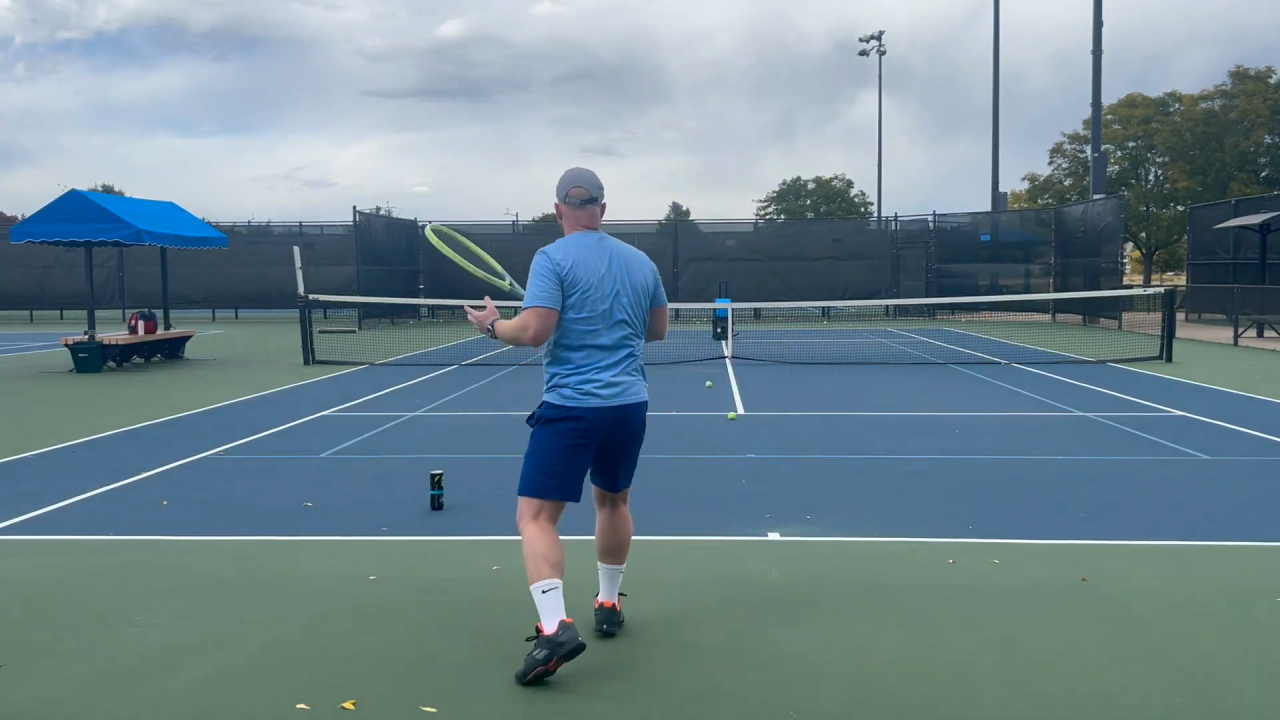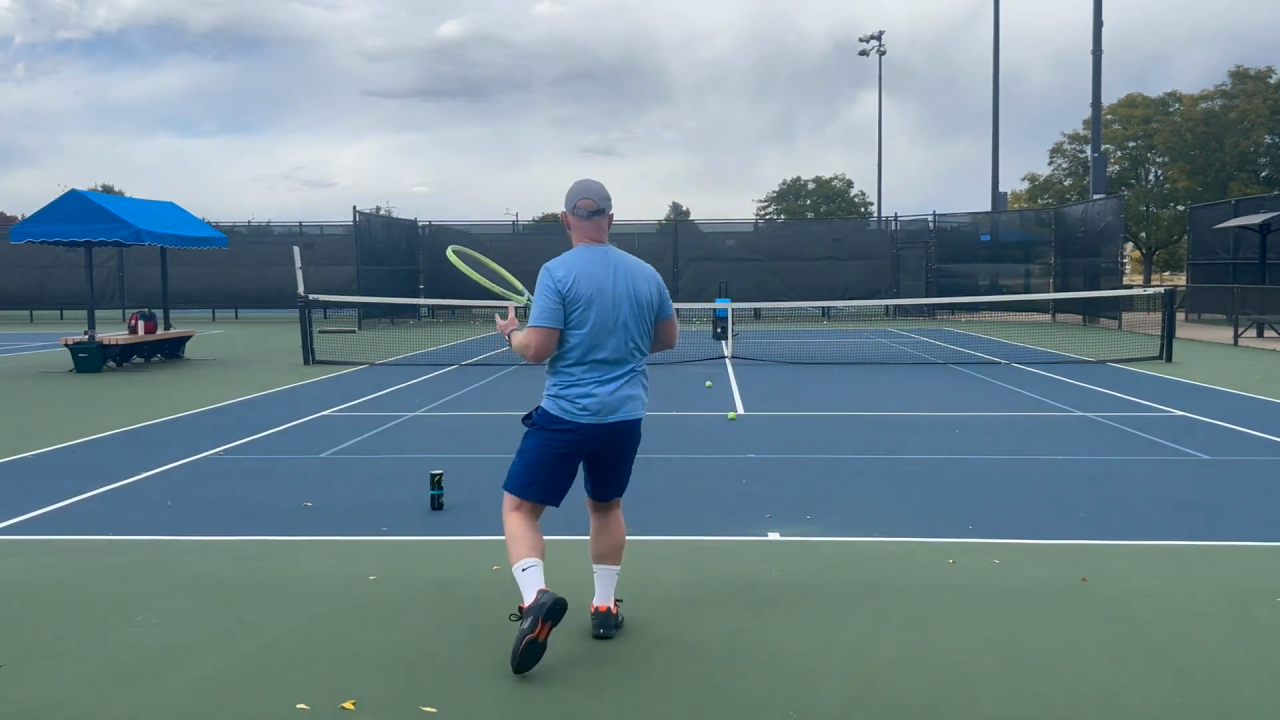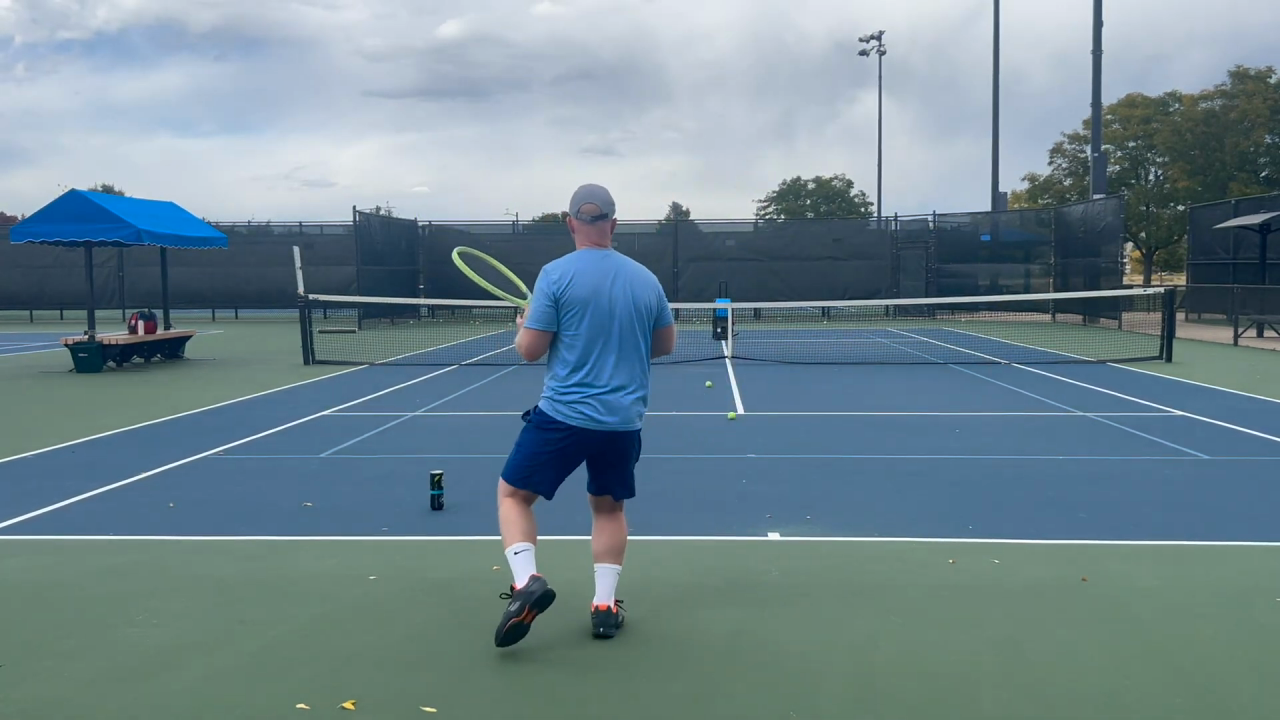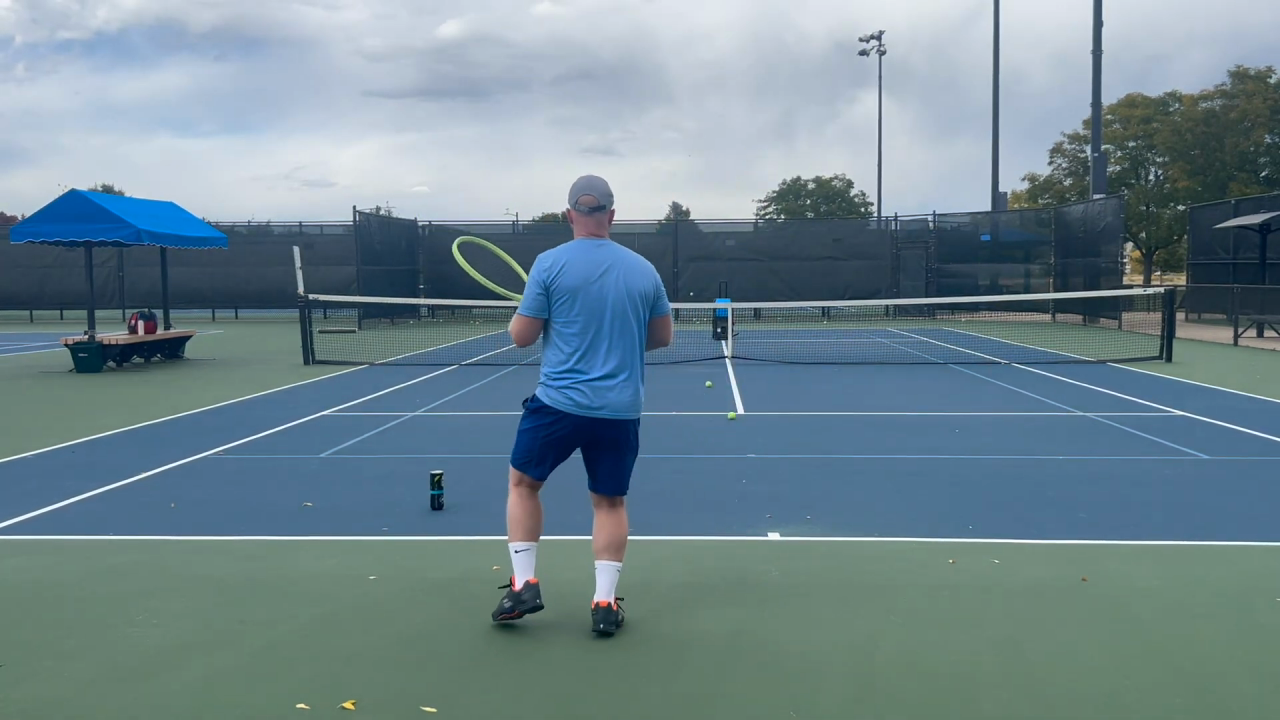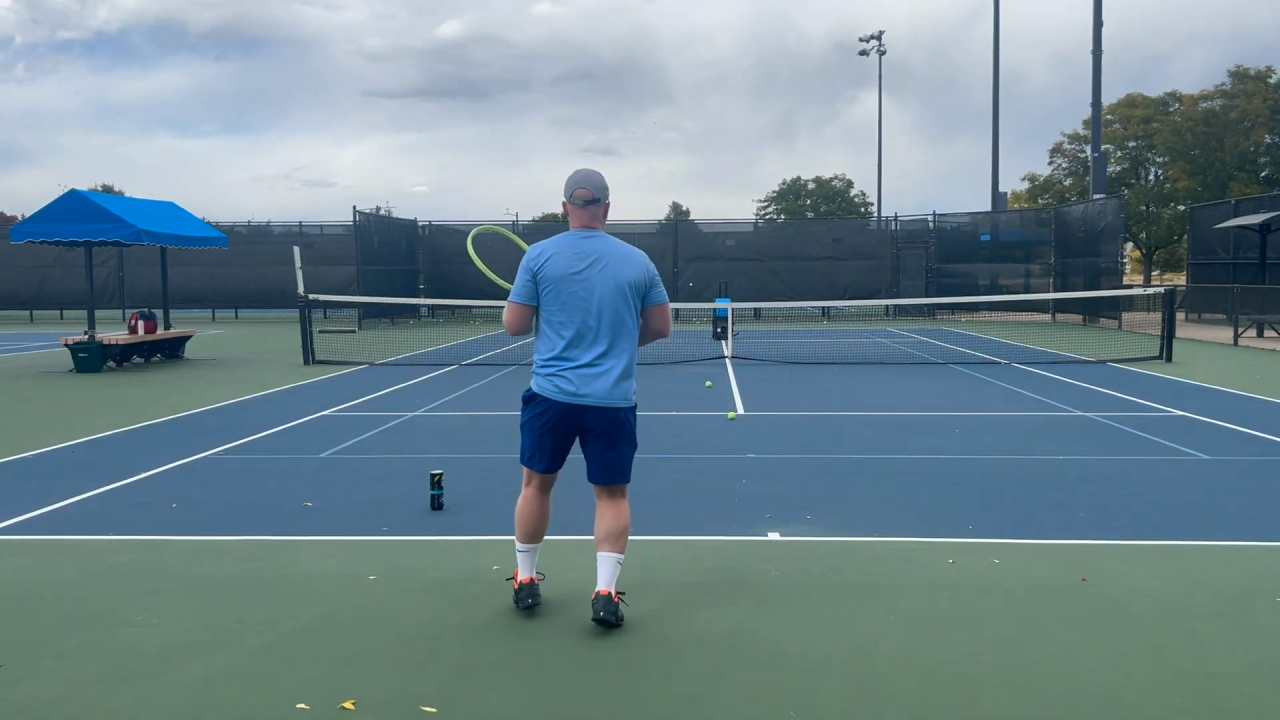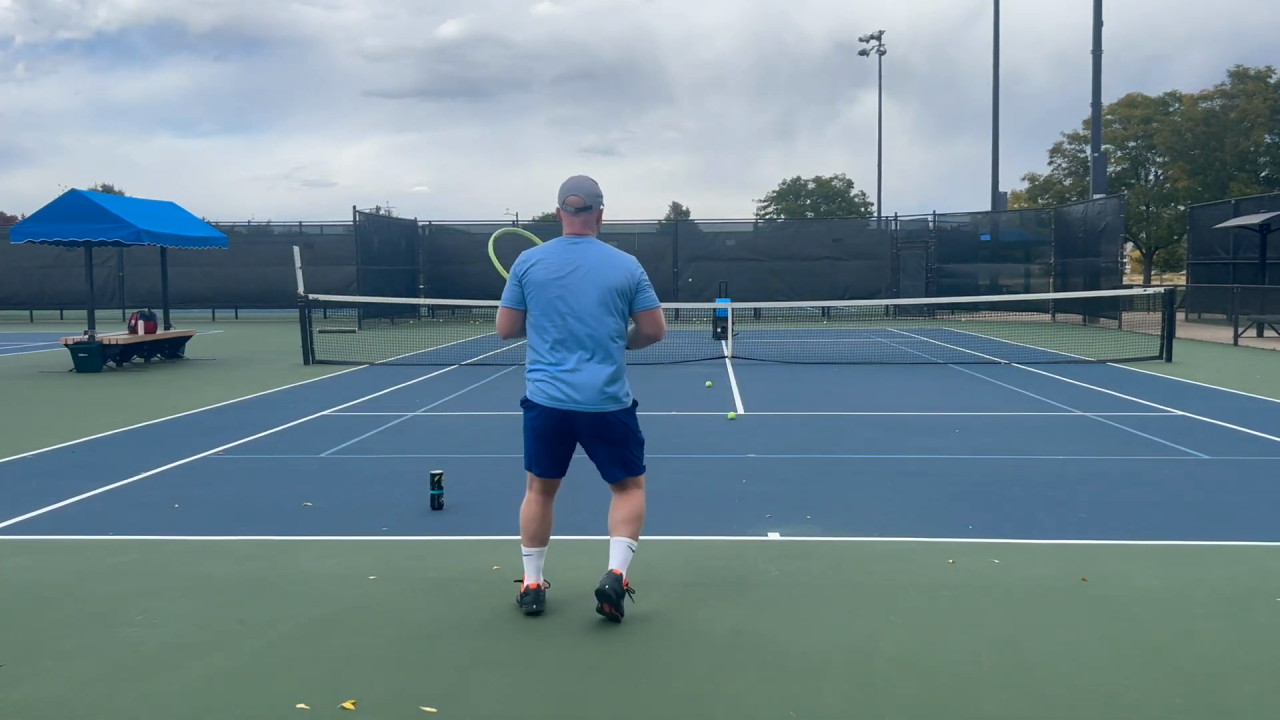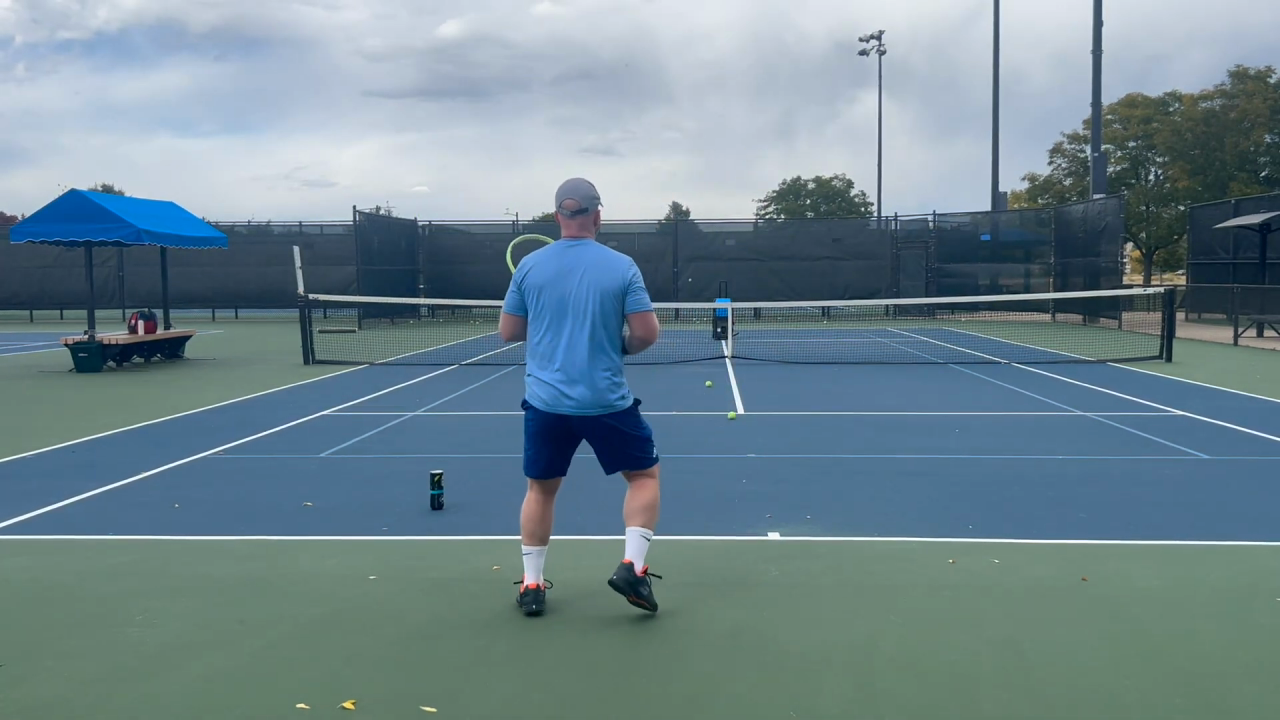
dt=0.1s
person 1, frame 1
left shoulder: (552, 257)
right shoulder: (640, 260)
left elbow: (531, 333)
right elbow: (658, 330)
left wrist: (492, 323)
left hip: (570, 407)
right hip: (630, 406)
left knee: (536, 514)
right knee: (613, 502)
left ankle: (556, 631)
right ankle: (609, 606)
person 1, frame 2
left shoulder: (557, 272)
right shoulder: (647, 274)
left elbow: (537, 350)
right elbow: (667, 340)
left wrist: (511, 333)
left hip: (565, 416)
right hip: (625, 418)
left knee: (518, 508)
right knee: (606, 507)
left ankle: (536, 599)
right ankle: (605, 608)
person 1, frame 3
left shoulder: (556, 274)
right shoulder: (646, 279)
left elbow: (529, 350)
right elbow: (666, 346)
left wrist: (523, 330)
left hip: (561, 418)
right hip: (624, 421)
left knee: (513, 496)
right knee: (609, 508)
left ankle: (528, 586)
right ankle: (605, 606)
person 1, frame 4
left shoulder: (550, 263)
right shoulder: (644, 269)
left elbow: (522, 336)
right elbow: (662, 337)
left wrist: (521, 319)
left hip: (557, 404)
right hip: (620, 410)
left knee: (522, 484)
right knee: (610, 504)
left ankle: (524, 586)
right ankle: (605, 604)
person 1, frame 5
left shoulder: (538, 255)
right shoulder: (637, 260)
left elbow: (513, 325)
right elbow: (661, 327)
left hip: (551, 395)
right hip: (613, 401)
left knee: (536, 485)
right knee: (612, 497)
left ankle: (527, 582)
right ankle: (605, 595)
person 1, frame 6
left shoulder: (528, 261)
right shoulder: (626, 266)
left elbow: (505, 328)
right elbow: (654, 331)
left hip: (546, 400)
right hip: (608, 403)
left knee: (540, 488)
right knee: (629, 487)
left ankle: (532, 586)
right ankle: (615, 577)
person 1, frame 7
left shoulder: (528, 267)
right shoulder: (621, 267)
left elbow: (508, 333)
right elbow: (647, 335)
left hip: (545, 404)
right hip: (606, 405)
left knee: (540, 490)
right knee: (644, 475)
left ankle: (532, 586)
right ankle: (632, 567)
